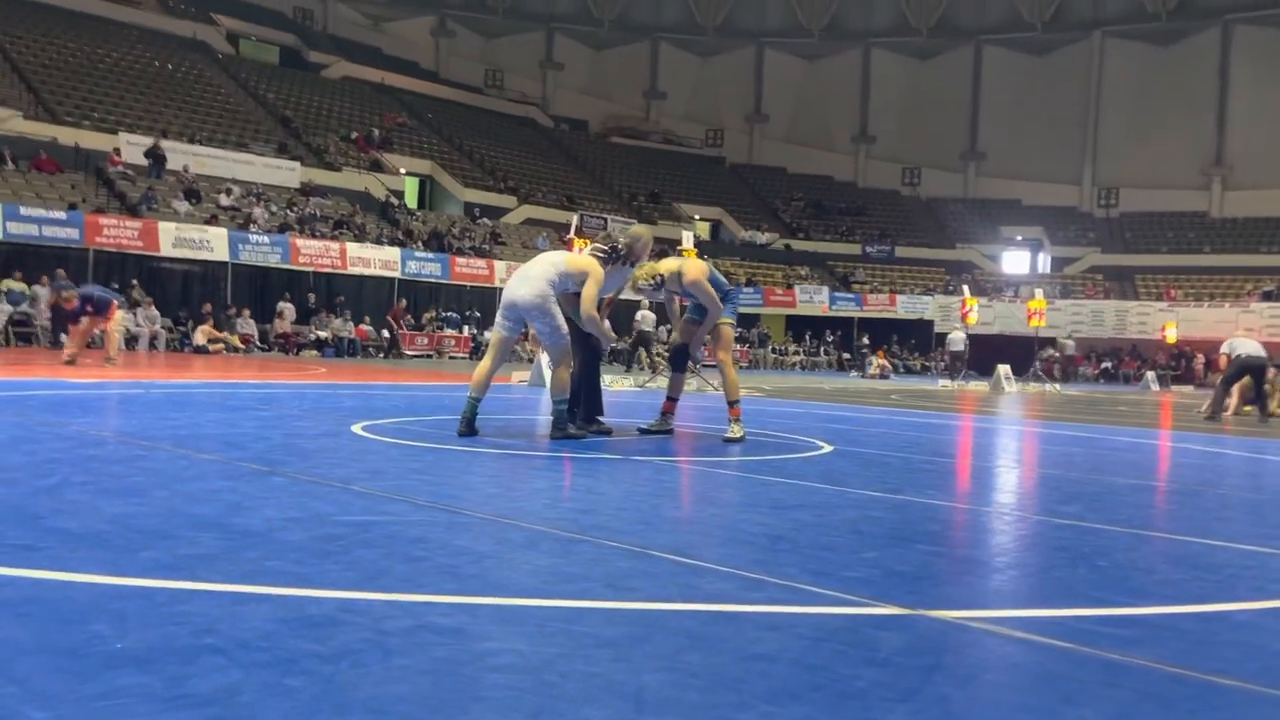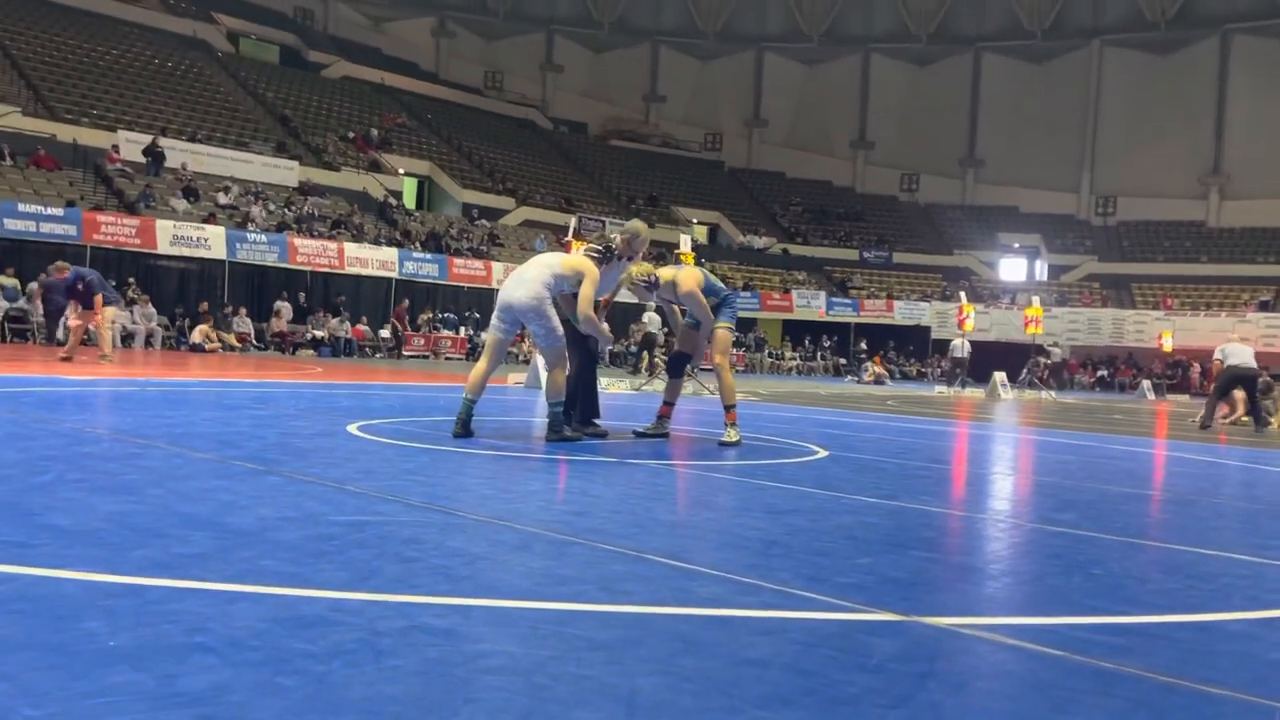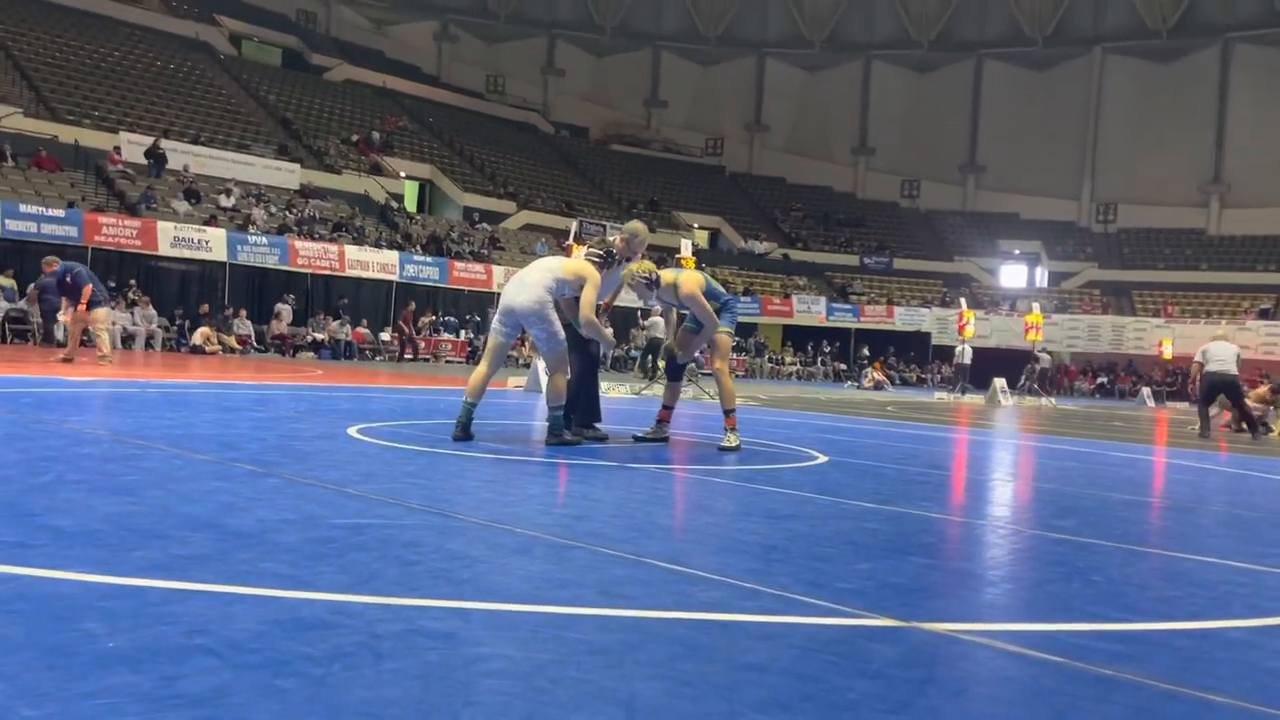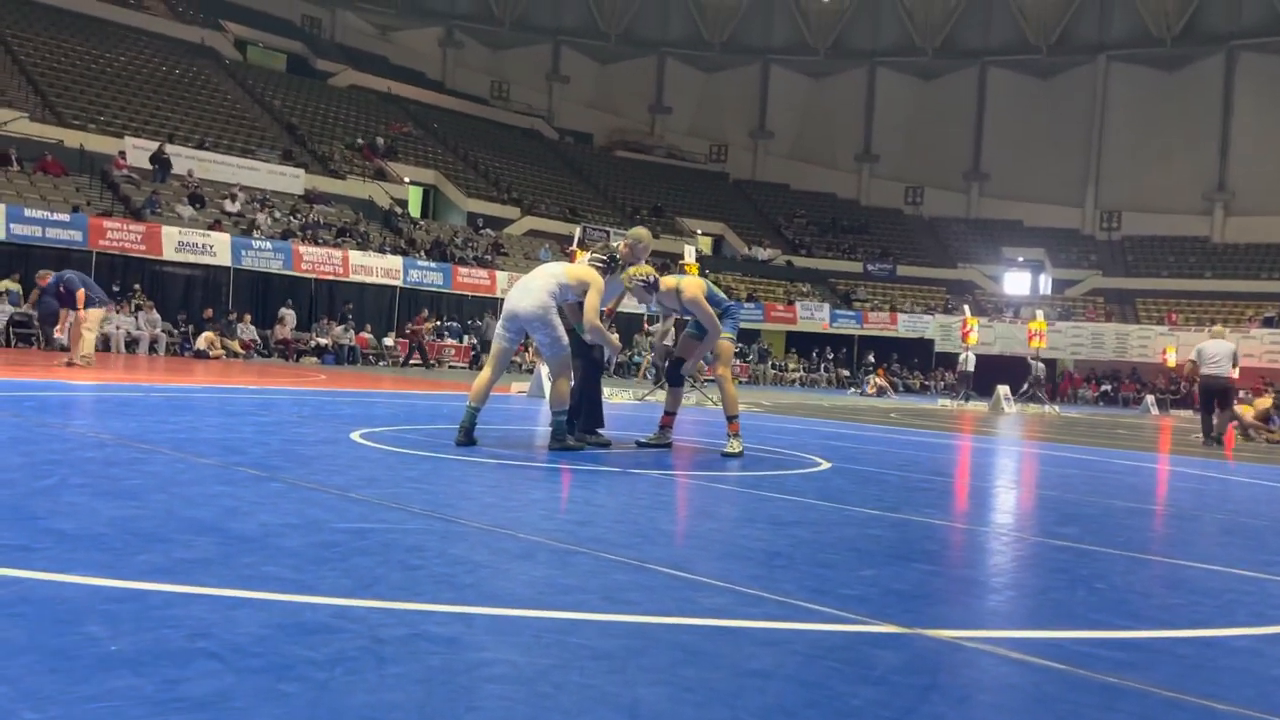
dt=0.3s
person 1, frame 1
left shoulder: (638, 259)
right shoulder: (598, 254)
left wrist: (605, 308)
right wrist: (581, 320)
right hip: (572, 300)
left knee: (591, 355)
right knee: (586, 355)
left ankle: (570, 410)
right ankle: (587, 416)
person 1, frame 2
left shoulder: (633, 257)
right shoulder: (595, 251)
left wrist: (603, 309)
left hip: (590, 303)
right hip: (568, 301)
left knee: (588, 357)
right knee: (583, 357)
left ankle: (566, 412)
right ankle: (583, 419)
person 1, frame 3
left shoulder: (633, 258)
right shoulder: (594, 253)
left wrist: (604, 312)
right wrist: (580, 325)
right hip: (569, 305)
left knee: (589, 361)
right knee: (584, 361)
left ankle: (567, 416)
right ankle: (583, 422)
person 1, frame 4
left shoulder: (636, 264)
right shoulder: (599, 258)
left wrist: (608, 316)
left knee: (595, 366)
right knee: (588, 365)
left ankle: (570, 421)
right ankle: (586, 427)
person 2, frame 1
left shoulder: (569, 258)
right shoulder: (596, 270)
right elbow: (588, 315)
right wrist: (605, 336)
left hip: (512, 289)
right hip: (536, 295)
left knee: (493, 358)
right knee: (562, 361)
left ankle: (467, 420)
right ankle: (560, 425)
person 2, frame 2
left shoulder: (564, 259)
right shoulder: (591, 270)
right elbow: (585, 315)
right wrist: (604, 336)
left hip: (508, 290)
right hip: (532, 297)
left knee: (488, 361)
right knee: (557, 363)
left ankle: (462, 421)
right ankle: (556, 427)
person 2, frame 3
left shoulder: (565, 263)
right shoulder: (593, 275)
right elbow: (587, 319)
right wrist: (607, 340)
left hip: (510, 294)
right hip: (534, 301)
left knee: (488, 364)
right knee: (559, 367)
left ankle: (462, 424)
right ankle: (555, 431)
person 2, frame 4
left shoulder: (567, 268)
right shoulder: (596, 280)
right elbow: (591, 324)
right wrist: (612, 345)
left hip: (513, 299)
right hip: (537, 306)
left knee: (492, 369)
right knee: (562, 372)
left ankle: (465, 429)
right ankle: (559, 436)
person 3, frame 1
left shoulder: (690, 277)
right shoulder: (657, 274)
left elbow: (716, 309)
right elbow: (670, 300)
left wrist: (698, 340)
right wrist: (678, 331)
left hip: (723, 301)
right hip: (700, 301)
left knee: (722, 358)
right knee: (677, 355)
left ankle: (736, 423)
right ankle: (666, 419)
person 3, frame 2
left shoulder: (684, 287)
right shoulder: (657, 285)
left elbow: (708, 320)
right elbow: (670, 310)
left wrist: (698, 350)
right wrist: (681, 339)
left hip: (722, 305)
right hip: (700, 307)
left knee: (718, 362)
right knee: (675, 361)
left ankle: (732, 427)
right ankle: (662, 422)
person 3, frame 3
left shoulder: (685, 289)
right shoulder: (657, 287)
left elbow: (712, 324)
right elbow: (668, 308)
left wrist: (691, 350)
right wrist: (670, 338)
left hip: (722, 310)
right hip: (699, 311)
left knee: (718, 367)
right knee: (674, 364)
left ankle: (732, 431)
right ankle: (662, 426)
person 3, frame 4
left shoulder: (688, 293)
right shoulder: (658, 294)
left elbow: (716, 328)
right elbow: (667, 315)
left wrist: (694, 359)
left hip: (724, 316)
right hip: (701, 318)
left knee: (721, 373)
right knee: (674, 370)
left ankle: (735, 438)
right ankle: (664, 432)
